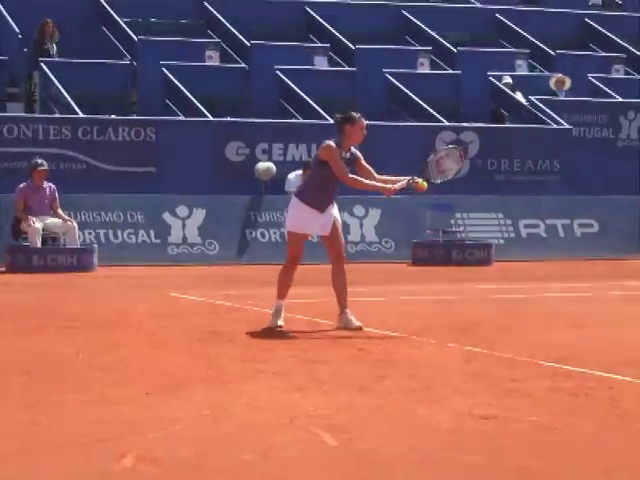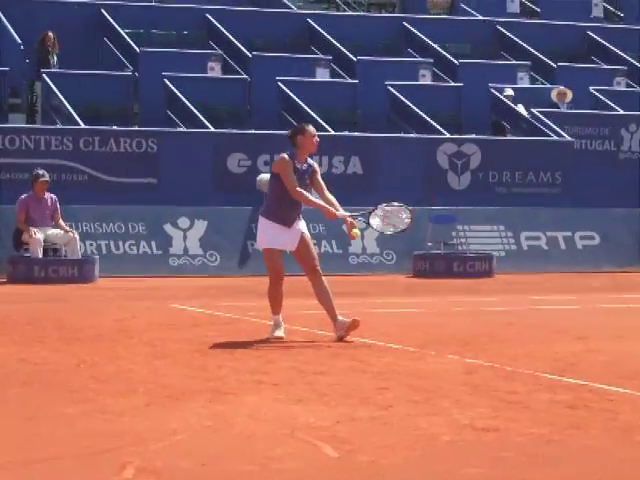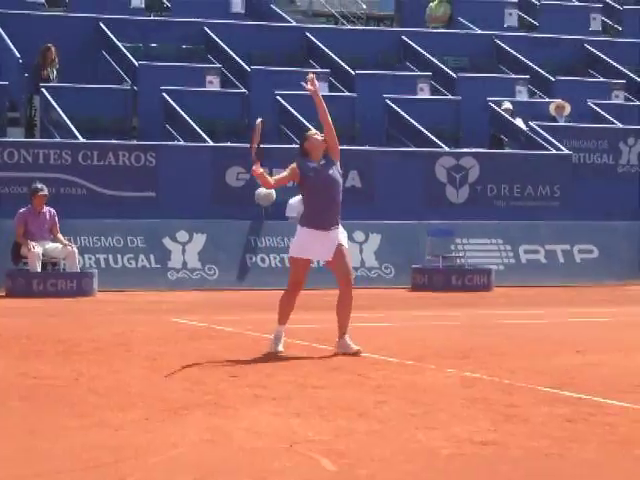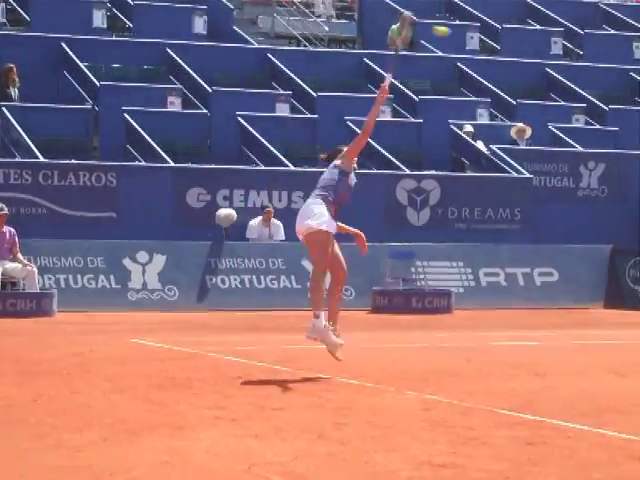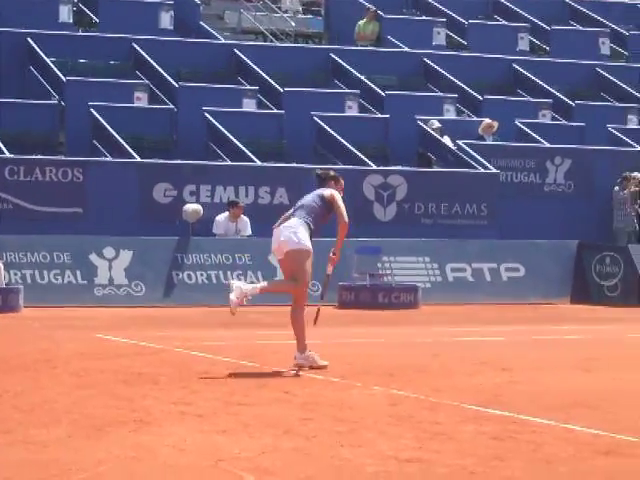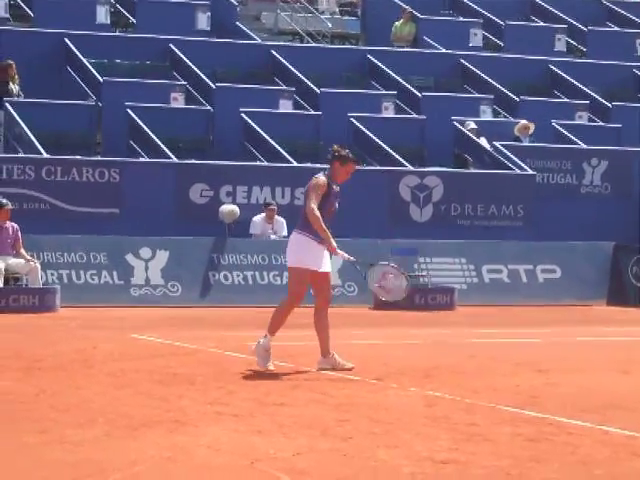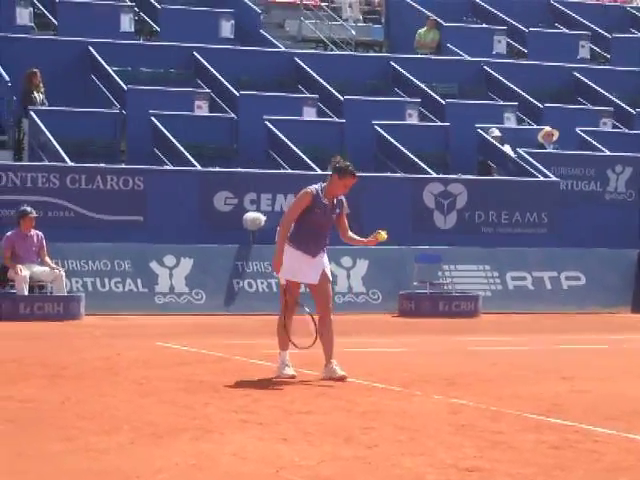
dt=0.7s
person 1, frame 1
left shoulder: (354, 155)
right shoulder: (330, 148)
left elbow: (375, 178)
right elbow: (347, 179)
left wrist: (408, 179)
right wrist: (382, 188)
left hip: (327, 208)
right hip: (303, 206)
left knee: (339, 259)
right knee: (292, 261)
left ankle: (344, 314)
right ankle: (278, 310)
person 1, frame 2
left shoulder: (312, 167)
right shoulder: (284, 160)
left elbow: (325, 194)
right elbow: (295, 192)
left wrist: (344, 216)
right wrist: (325, 209)
left hip: (295, 224)
right hip: (271, 224)
left knee: (315, 271)
right knee: (277, 277)
left ankle: (337, 322)
right ankle: (277, 323)
person 1, frame 3
left shoulder: (333, 159)
right shoulder: (300, 168)
left elbow: (328, 124)
right elbow: (272, 183)
left wrist: (316, 96)
right wrist: (261, 175)
left hip: (333, 233)
right hip: (309, 232)
left knee: (346, 284)
right knee: (295, 286)
left ankle: (342, 340)
right ankle: (279, 334)
person 1, frame 4
left shoulder: (341, 180)
right shoulder: (341, 164)
right elbow: (365, 133)
left wrist: (352, 231)
right wrist: (381, 96)
left hip: (323, 219)
right hip: (316, 214)
left knee: (340, 273)
right knee: (320, 269)
left ankle: (332, 329)
right ankle: (319, 322)
person 1, frame 5
left shoulder: (308, 198)
right shoulder: (331, 194)
left elbow: (277, 225)
right elbow: (344, 221)
left wrist: (282, 254)
right wrist: (337, 250)
left hip: (281, 234)
right hip: (295, 233)
left knee: (299, 297)
right knee: (301, 287)
left ankle: (302, 353)
right ankle: (248, 288)
person 1, frame 6
left shoulder: (333, 188)
right shoulder: (320, 181)
right elbow: (311, 210)
right wrist: (329, 239)
left hip: (318, 250)
right hip: (304, 243)
left knee: (323, 303)
right knee: (295, 297)
left ankle: (327, 356)
right ankle: (264, 345)
person 1, frame 7
left shoulder: (340, 204)
right shoulder: (310, 194)
left elbow: (345, 234)
right elbow: (285, 222)
left wrist: (366, 241)
right wrist: (278, 254)
left hip: (318, 259)
right hip: (295, 255)
left knee: (326, 311)
right knee: (288, 310)
left ankle: (330, 365)
right ankle: (283, 361)
